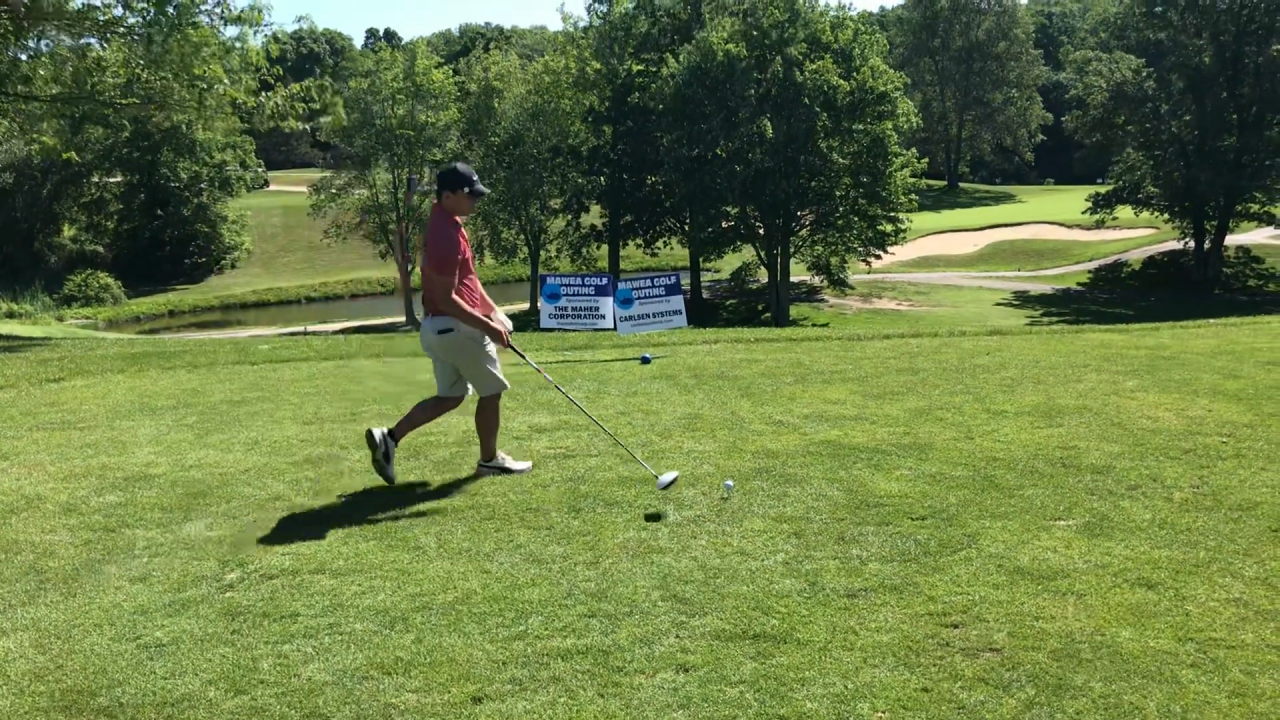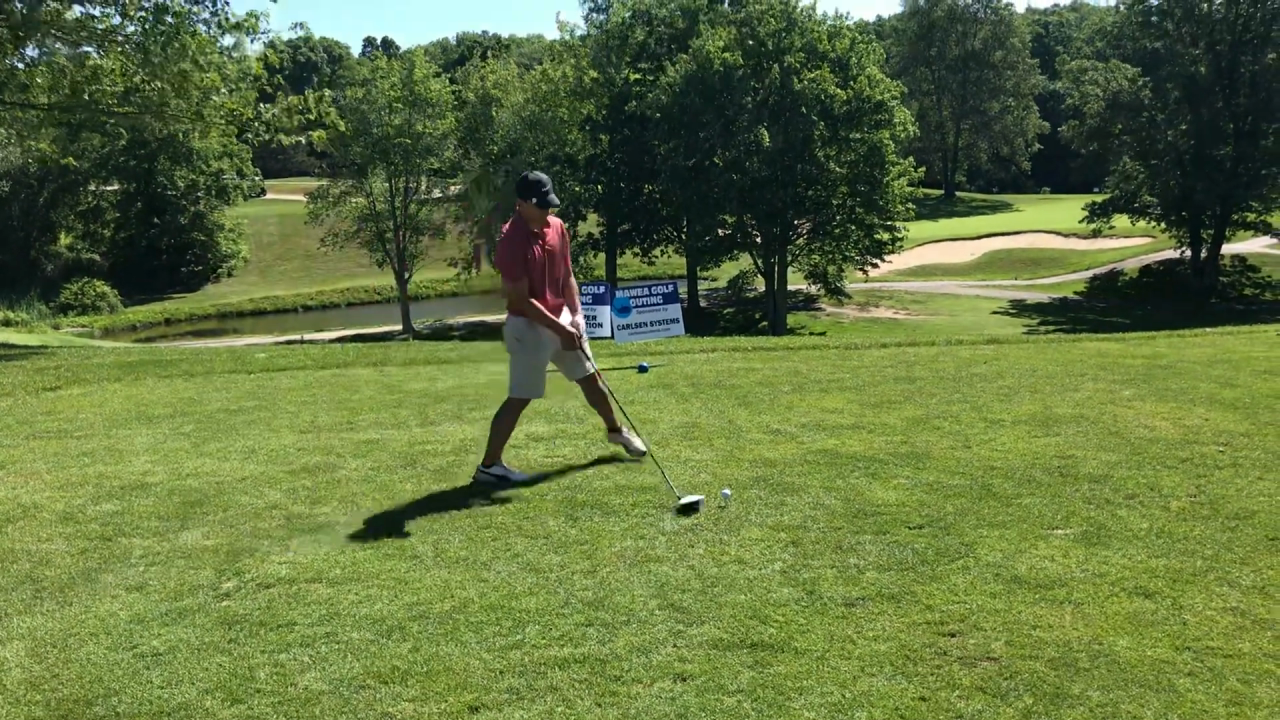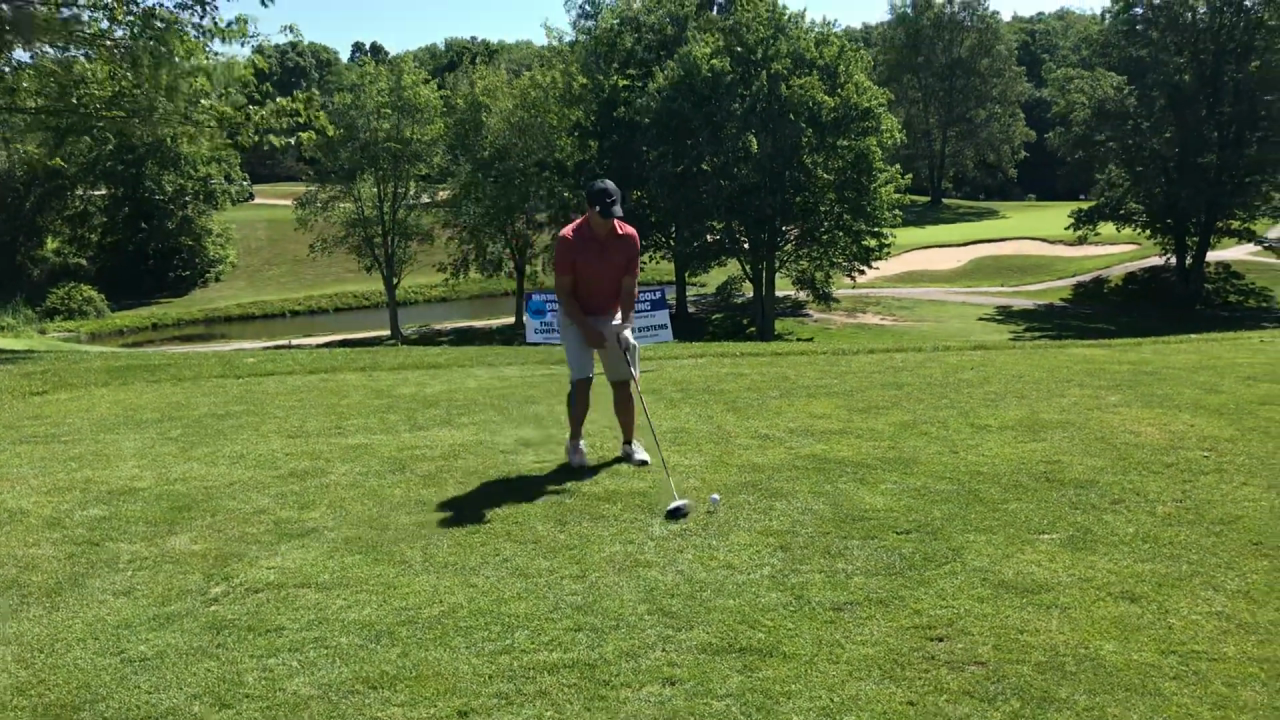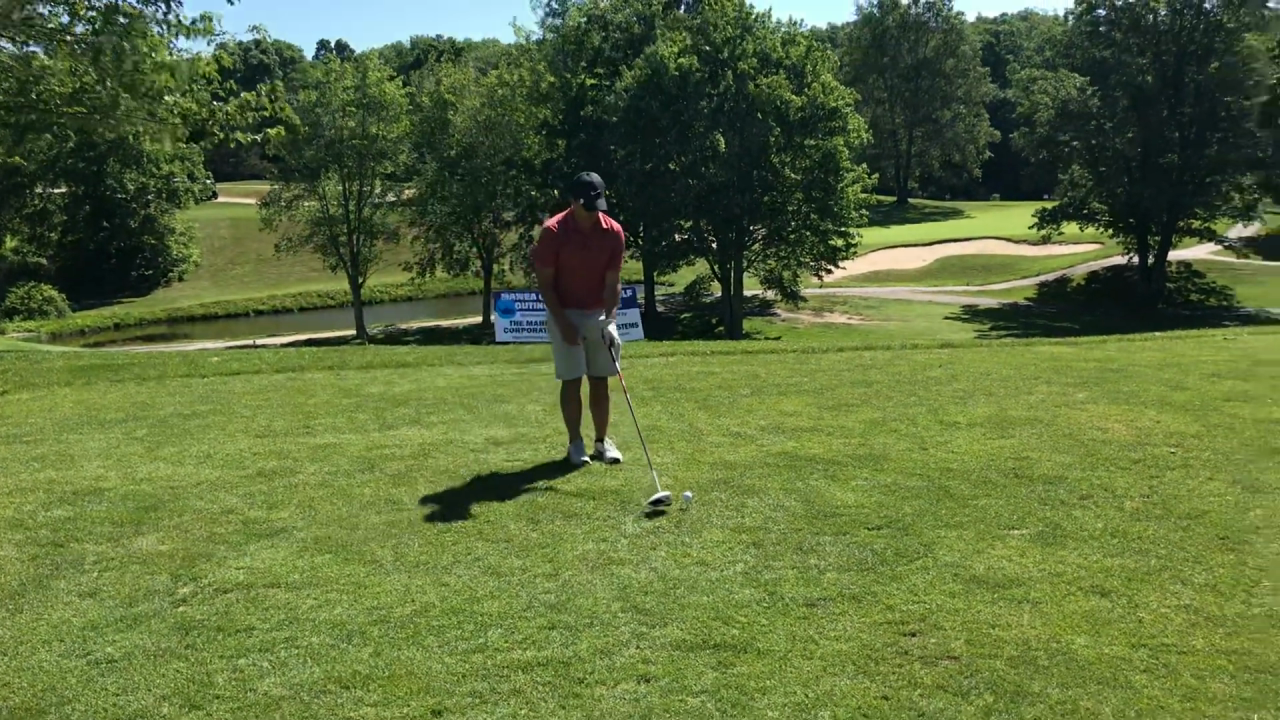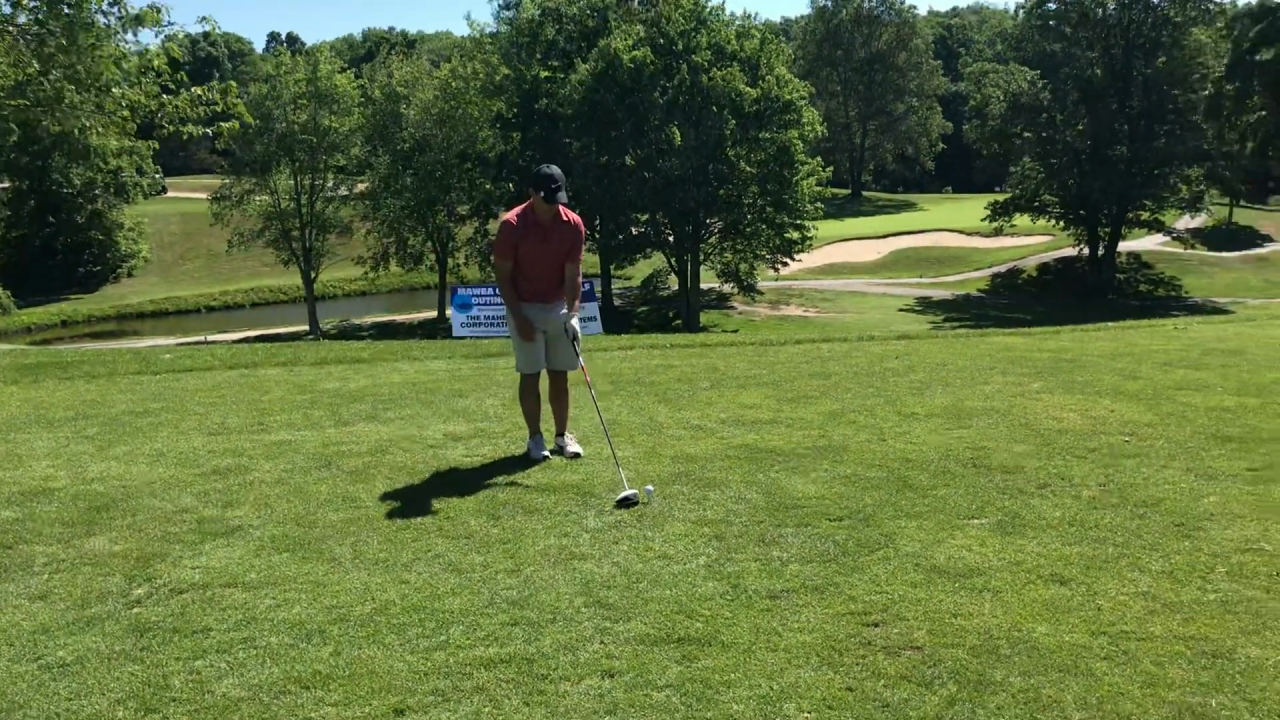
dt=0.4s
person 1, frame 1
left shoulder: (448, 225)
right shoulder: (446, 236)
right elbow: (446, 298)
left wrist: (492, 310)
right wrist: (486, 325)
left hip: (440, 325)
right hip: (456, 327)
left knee: (451, 396)
right knee: (492, 391)
left ankle: (389, 438)
right ankle: (490, 458)
person 1, frame 2
left shoulder: (556, 226)
right shoulder: (511, 241)
right elbow: (523, 300)
left wrist: (576, 314)
right wrist: (558, 329)
left hip: (561, 318)
right hip: (530, 327)
left knee: (590, 378)
right knee: (520, 397)
left ankle: (616, 431)
right ankle: (489, 465)
person 1, frame 3
left shoulder: (629, 237)
right shoulder: (568, 240)
left elbow: (628, 288)
right elbow: (563, 294)
left wrist: (624, 325)
right wrist: (587, 329)
left hip: (612, 318)
right hip: (577, 319)
left knee: (622, 383)
right knee: (581, 380)
left ankle: (629, 443)
right ankle: (575, 441)
person 1, frame 4
left shoulder: (613, 232)
right shoulder: (553, 232)
left elbow: (612, 283)
right elbow: (545, 283)
left wrist: (609, 320)
right wrist: (563, 322)
left hip: (598, 314)
right hip: (564, 314)
left knee: (600, 381)
right knee: (572, 381)
left ankle: (602, 441)
right ankle: (575, 442)
person 1, frame 5
left shoulder: (573, 224)
right shoulder: (512, 225)
left elbow: (573, 274)
right elbow: (503, 276)
left wrist: (573, 314)
right wrist: (518, 317)
left hip: (559, 307)
right hip: (524, 308)
left knee: (559, 375)
right knee: (530, 375)
left ankle: (562, 435)
right ankle: (535, 437)
